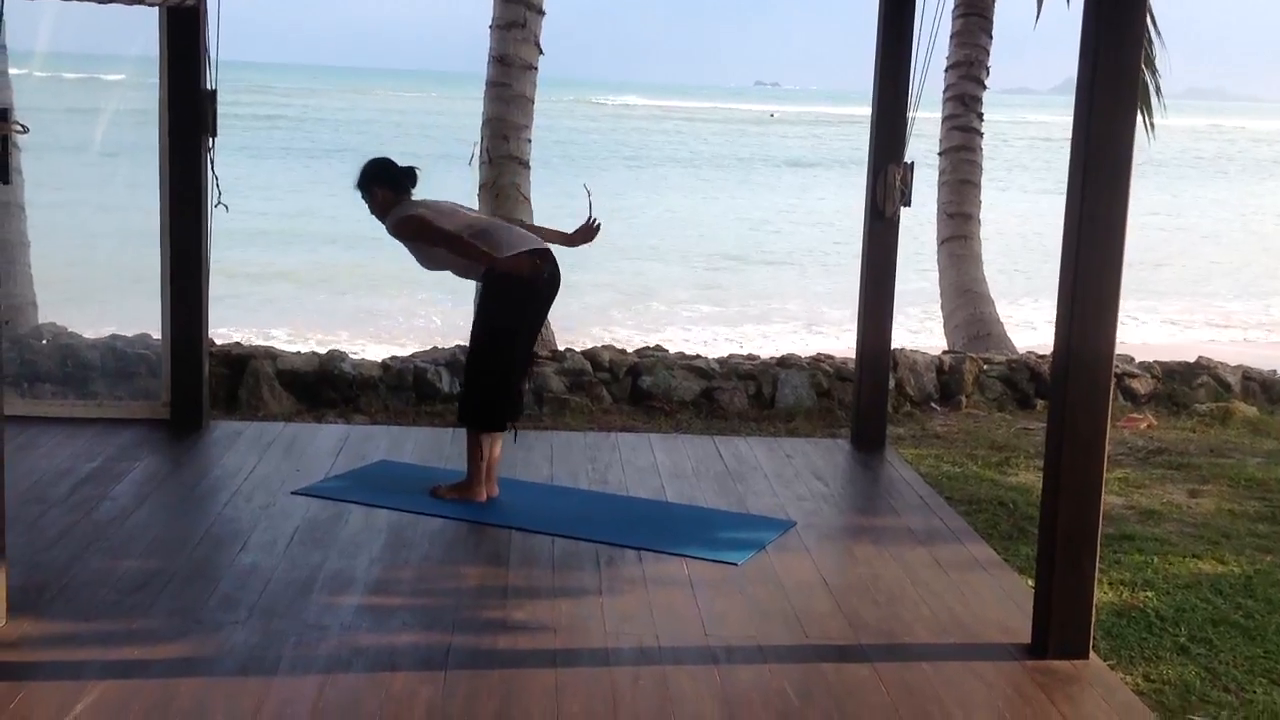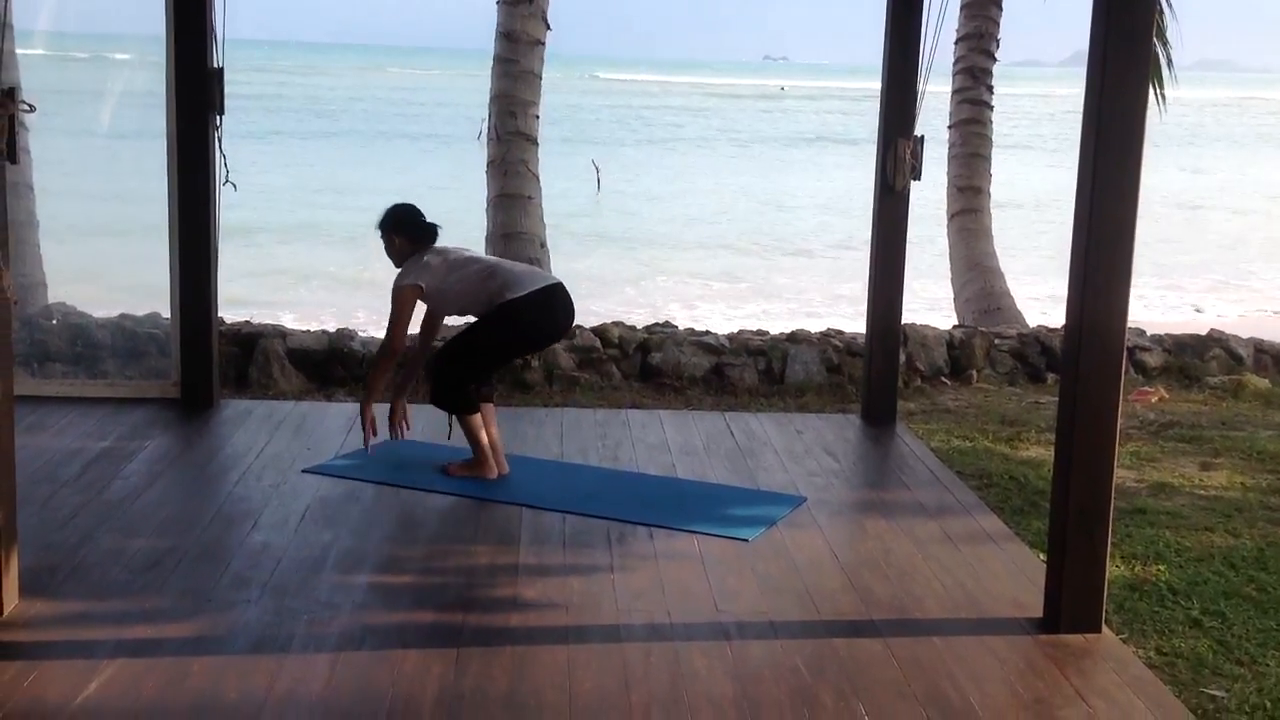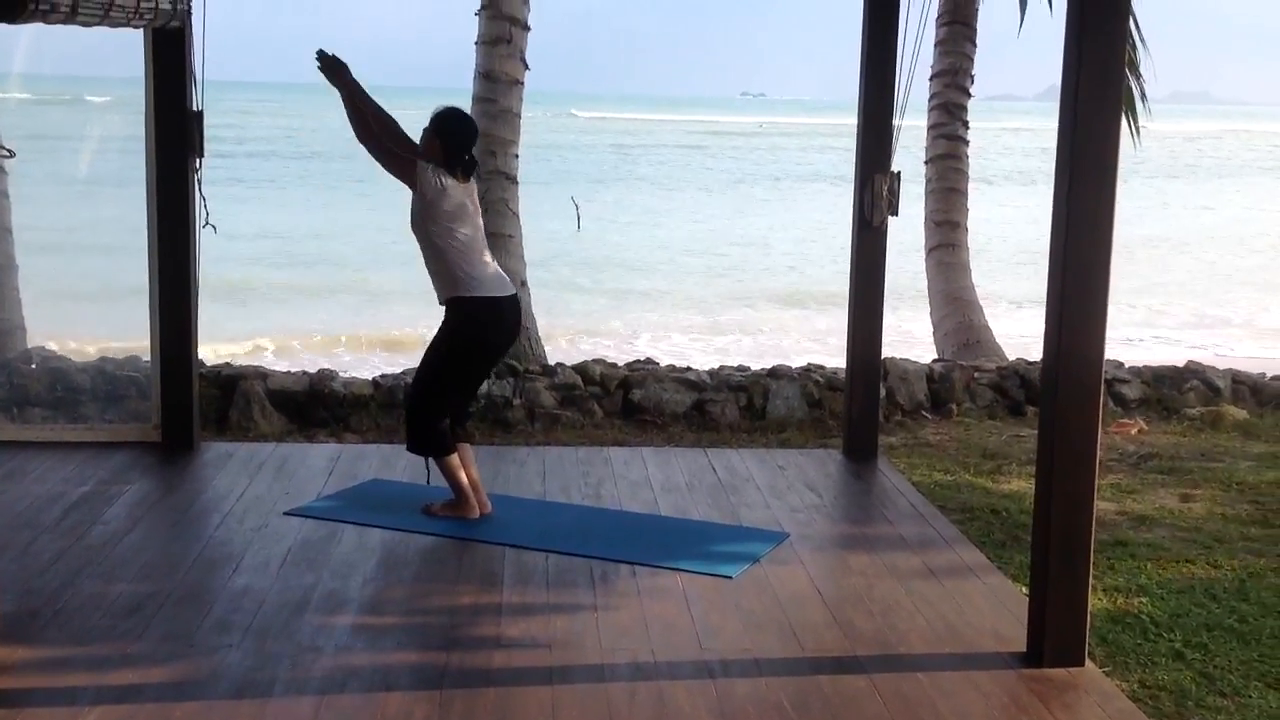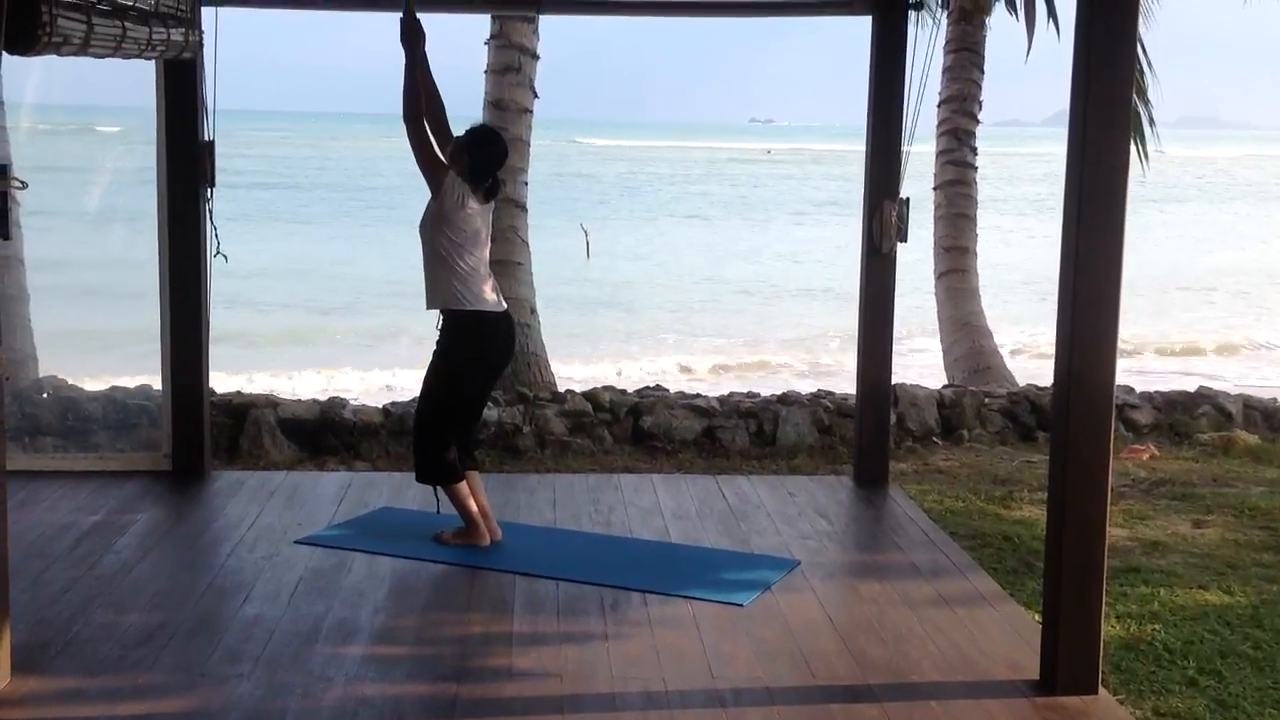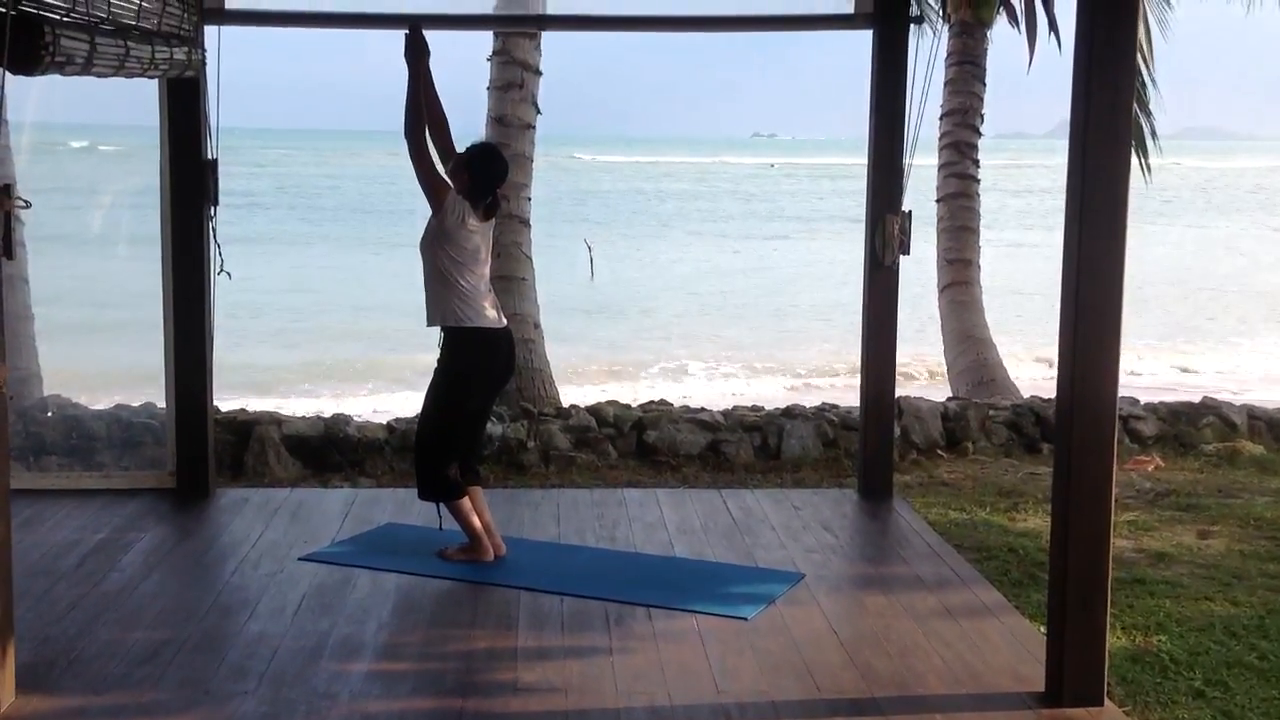
dt=1s
person 1, frame 1
left shoulder: (399, 220)
right shoulder: (427, 208)
left elbow: (451, 241)
left wrist: (501, 265)
right wrist: (567, 240)
left hip: (516, 277)
right hip: (541, 266)
left knee: (483, 379)
right knee: (503, 375)
left ankle: (474, 485)
right ankle: (488, 480)
person 1, frame 2
left shoulder: (411, 275)
right shoulder: (443, 261)
left elbow: (393, 347)
right elbow: (425, 342)
left wrist: (366, 405)
right wrist: (399, 397)
left hip: (531, 308)
right hip: (556, 302)
left knee: (448, 368)
right knee: (472, 365)
left ankle: (484, 463)
right ankle: (495, 456)
person 1, frame 3
left shoulder: (431, 182)
right shoulder: (462, 181)
left elbow: (372, 139)
right elbow: (395, 136)
left wrist: (344, 86)
right wrist: (352, 87)
left hip: (476, 313)
right hip: (503, 308)
left knee: (425, 406)
right knee: (448, 403)
left ankle: (466, 502)
right ankle: (476, 496)
person 1, frame 4
left shoulder: (450, 192)
right shoulder: (479, 194)
left elbow: (416, 125)
right elbow: (437, 122)
left wrist: (413, 54)
right wrist: (420, 56)
left hip: (469, 332)
right hip: (495, 329)
left knee: (432, 433)
right knee: (456, 430)
left ankle: (475, 528)
right ankle: (486, 522)
person 1, frame 5
left shoulder: (450, 209)
right shoulder: (479, 211)
left elbow: (417, 141)
right elbow: (439, 136)
left wrist: (416, 69)
right wrist: (424, 72)
left hip: (470, 348)
right hip: (495, 345)
left knee: (433, 449)
right knee: (457, 447)
left ankle: (479, 543)
right ankle: (491, 537)
